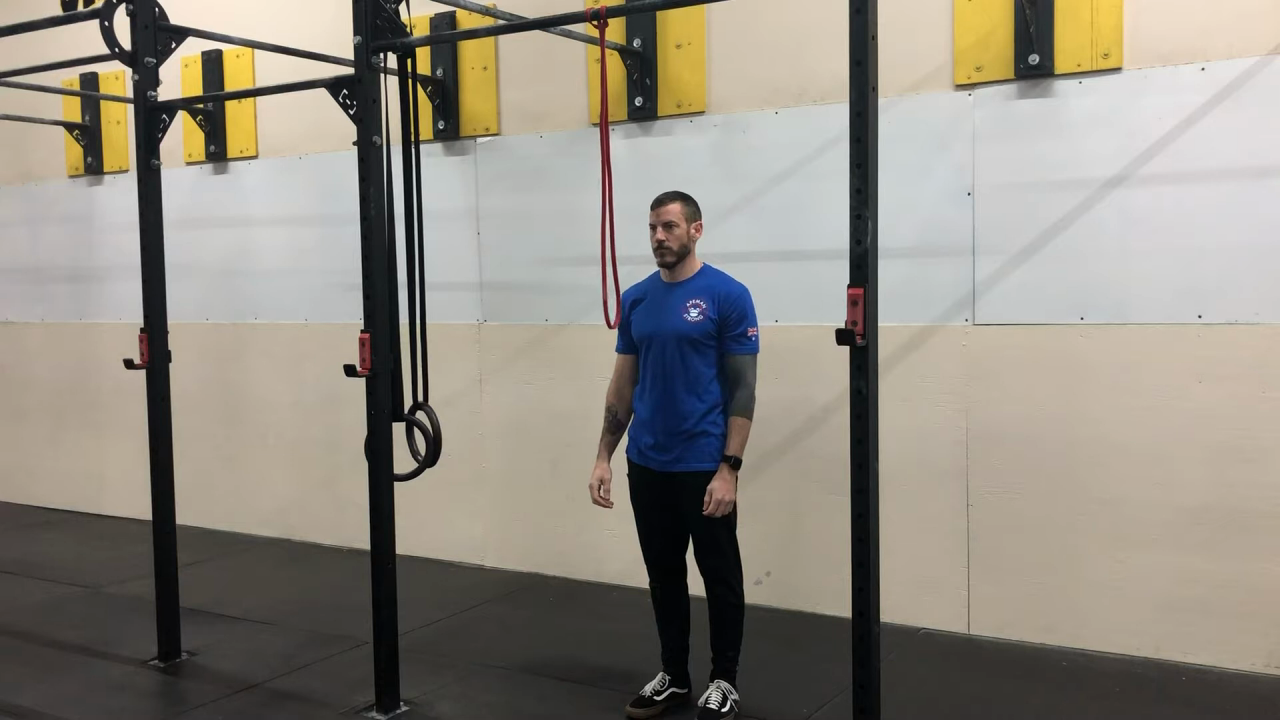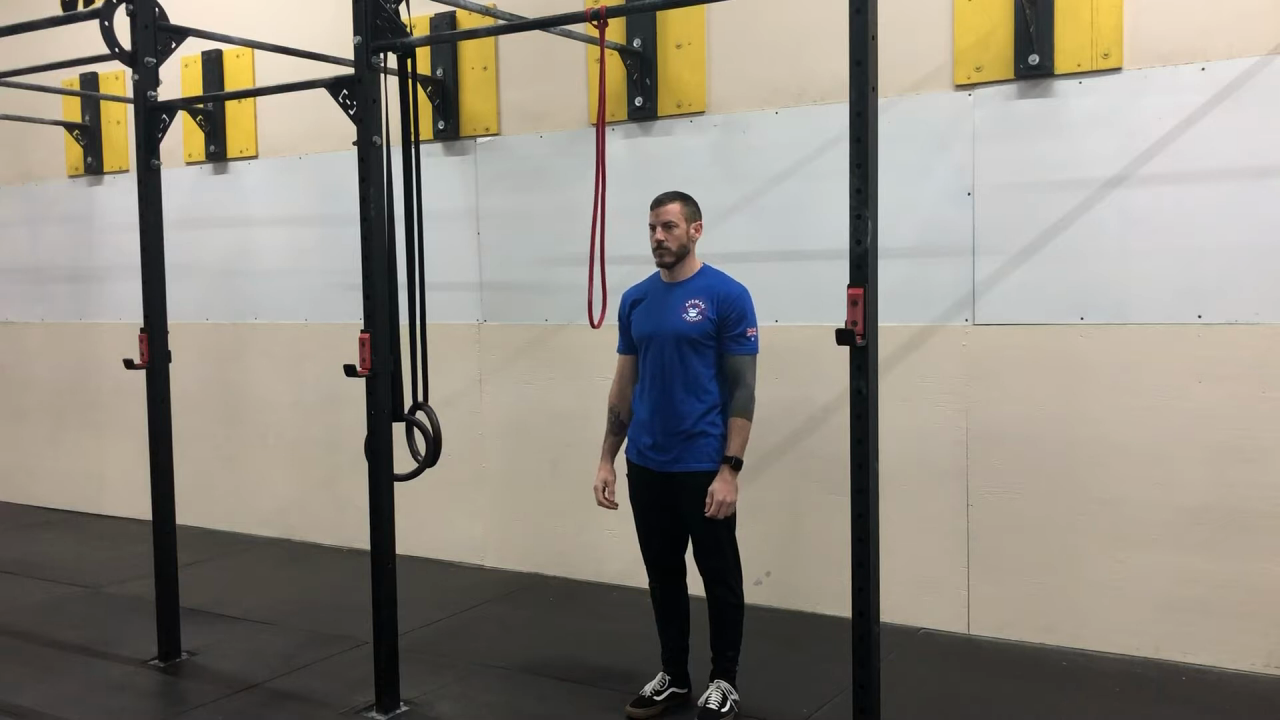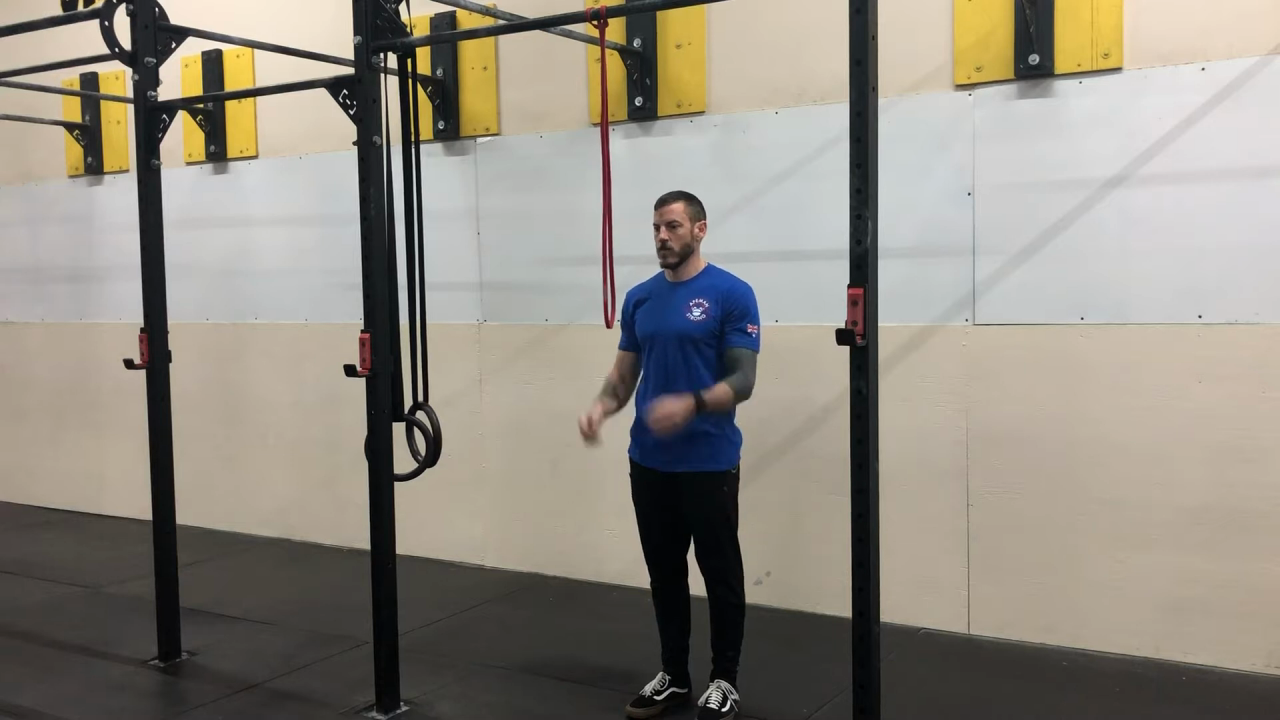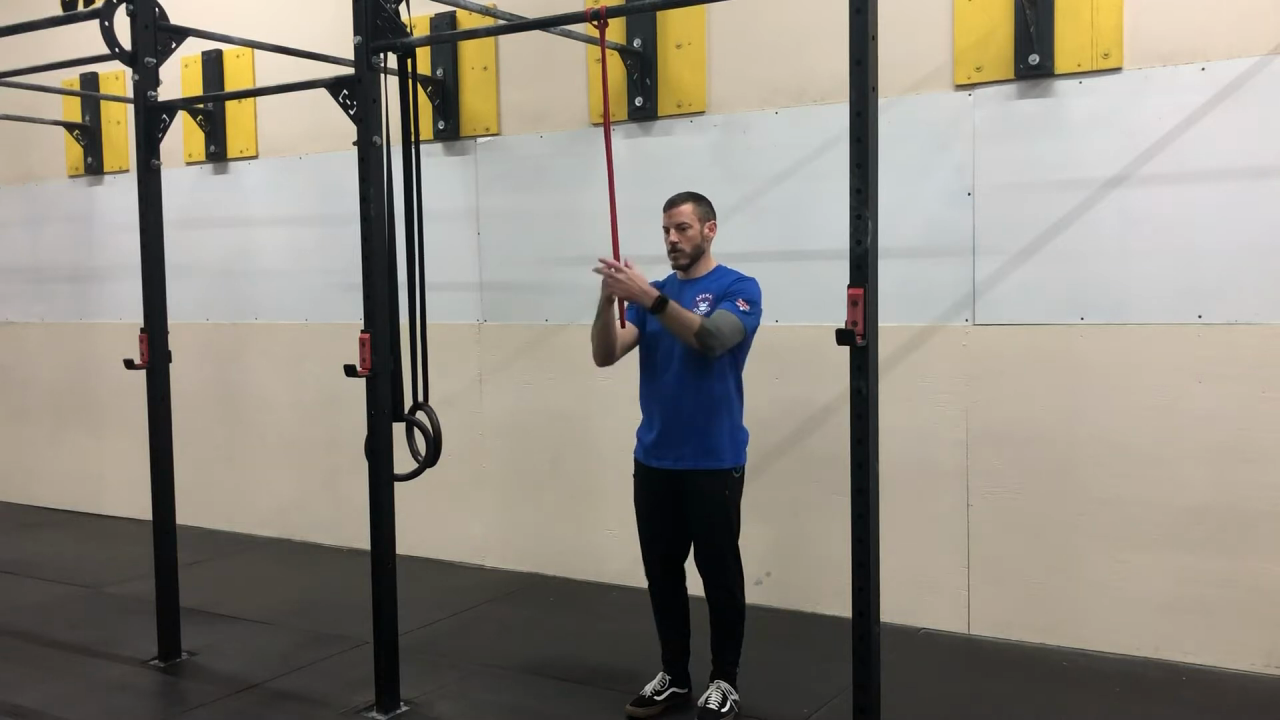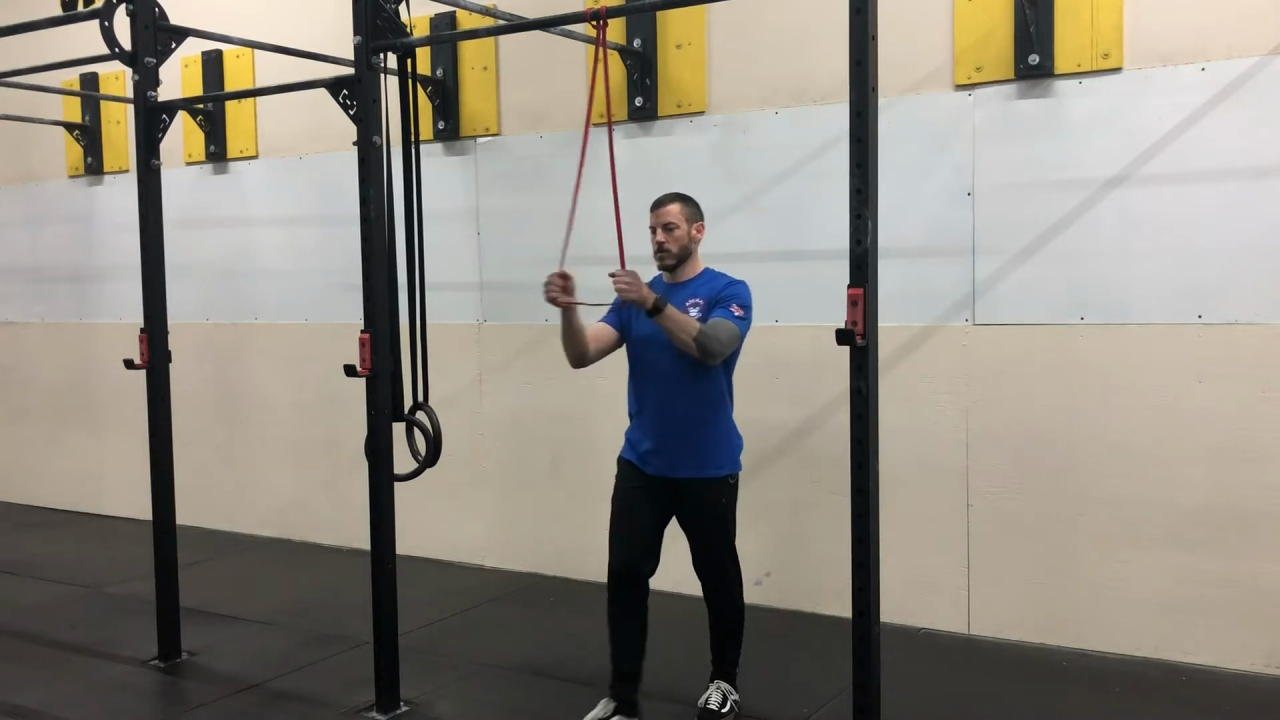
dt=0.4s
person 1, frame 1
left shoulder: (727, 295)
right shoulder: (635, 299)
left elbow: (742, 388)
right elbow: (623, 385)
left wrist: (729, 468)
right wrist: (603, 456)
left hip: (705, 466)
right hip: (648, 464)
left knee: (720, 577)
right knee: (664, 575)
right ankle: (674, 676)
person 1, frame 2
left shoulder: (726, 296)
right shoulder: (635, 300)
left elbow: (742, 389)
right elbow: (624, 386)
left wrist: (730, 469)
right wrist: (607, 459)
left hip: (703, 466)
right hip: (646, 465)
left knee: (718, 576)
right knee: (663, 576)
right ankle: (673, 676)
person 1, frame 3
left shoulder: (731, 294)
right shoulder: (639, 298)
left elbow: (743, 380)
right elbow: (625, 374)
left wrist: (691, 403)
right wrist: (601, 408)
left hip: (708, 464)
right hip: (648, 462)
left knee: (720, 574)
right knee: (664, 573)
right ankle: (673, 675)
person 1, frame 4
left shoulder: (738, 289)
right shoulder: (652, 292)
left elbow: (711, 340)
right elbow: (604, 356)
left wrist: (652, 298)
right wrist: (608, 300)
left hip: (713, 462)
right hip: (653, 458)
left knee: (719, 575)
right knee: (661, 572)
right ankle: (674, 675)
person 1, frame 5
left shoulder: (728, 292)
right shoulder: (633, 299)
left elbow: (711, 347)
right elbow: (583, 355)
left wrist: (653, 303)
right wrist: (568, 309)
left hip: (707, 468)
right hip: (641, 464)
left knee: (718, 579)
right knee: (625, 576)
